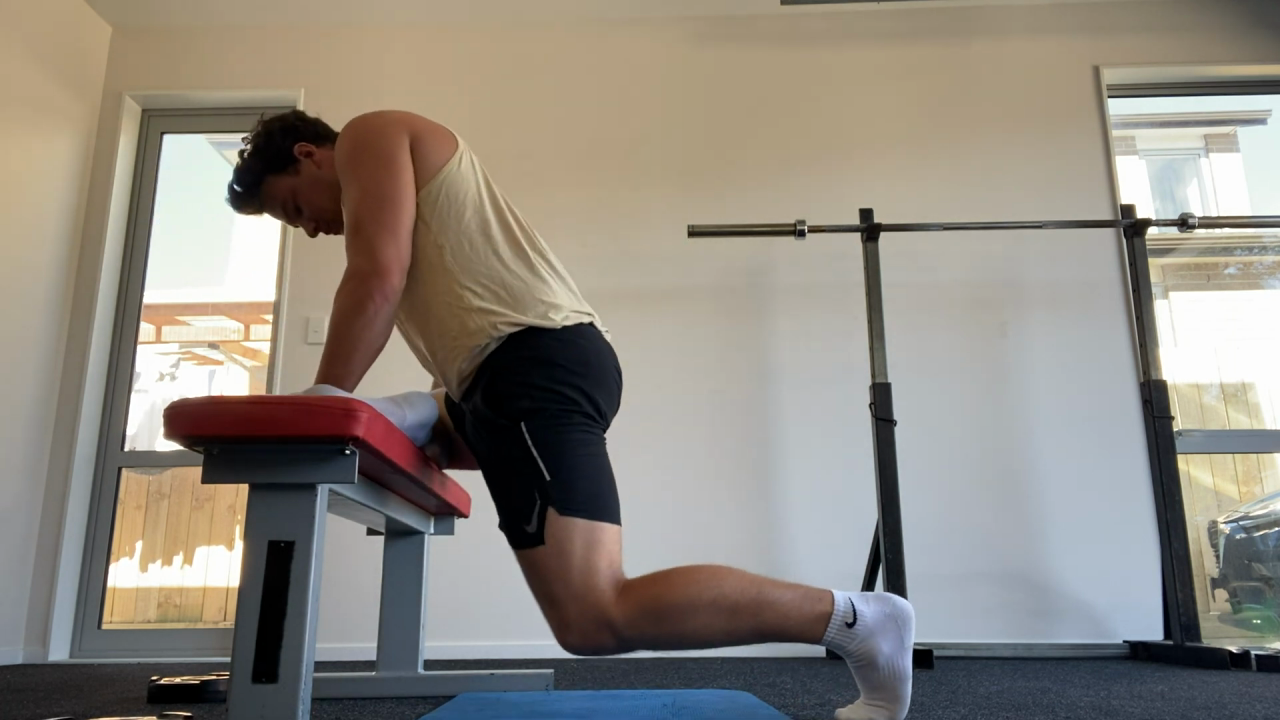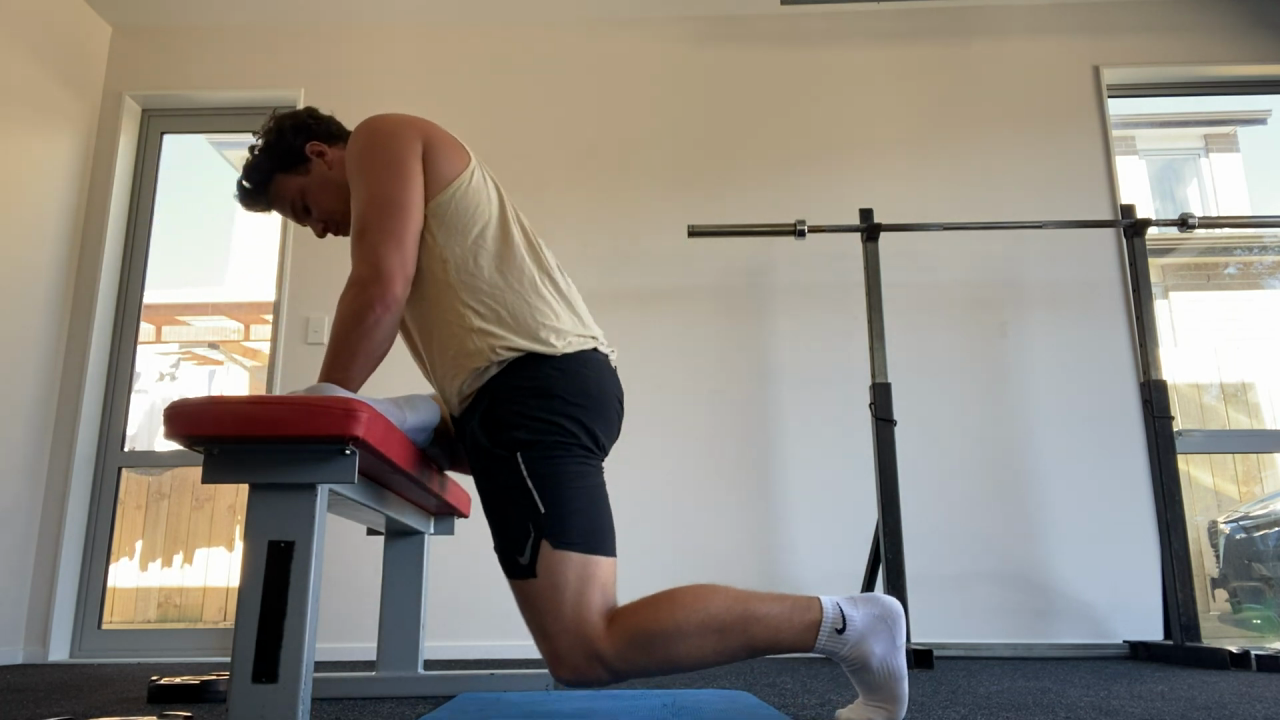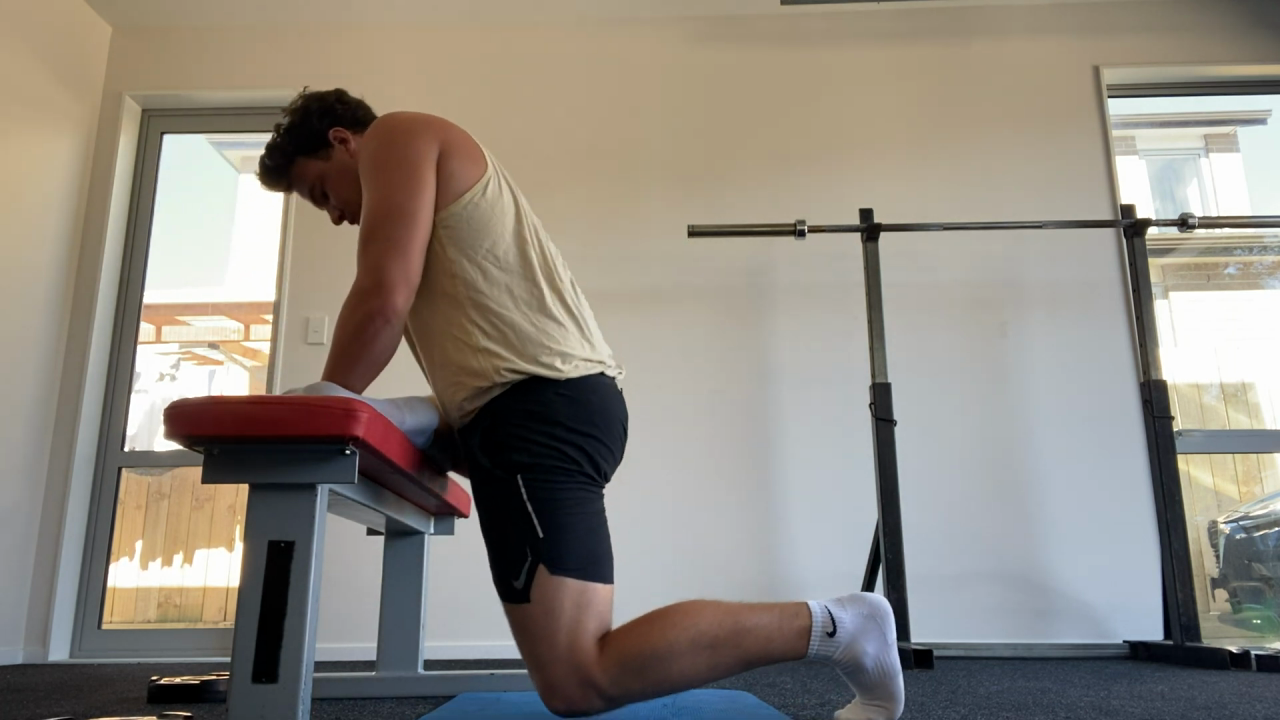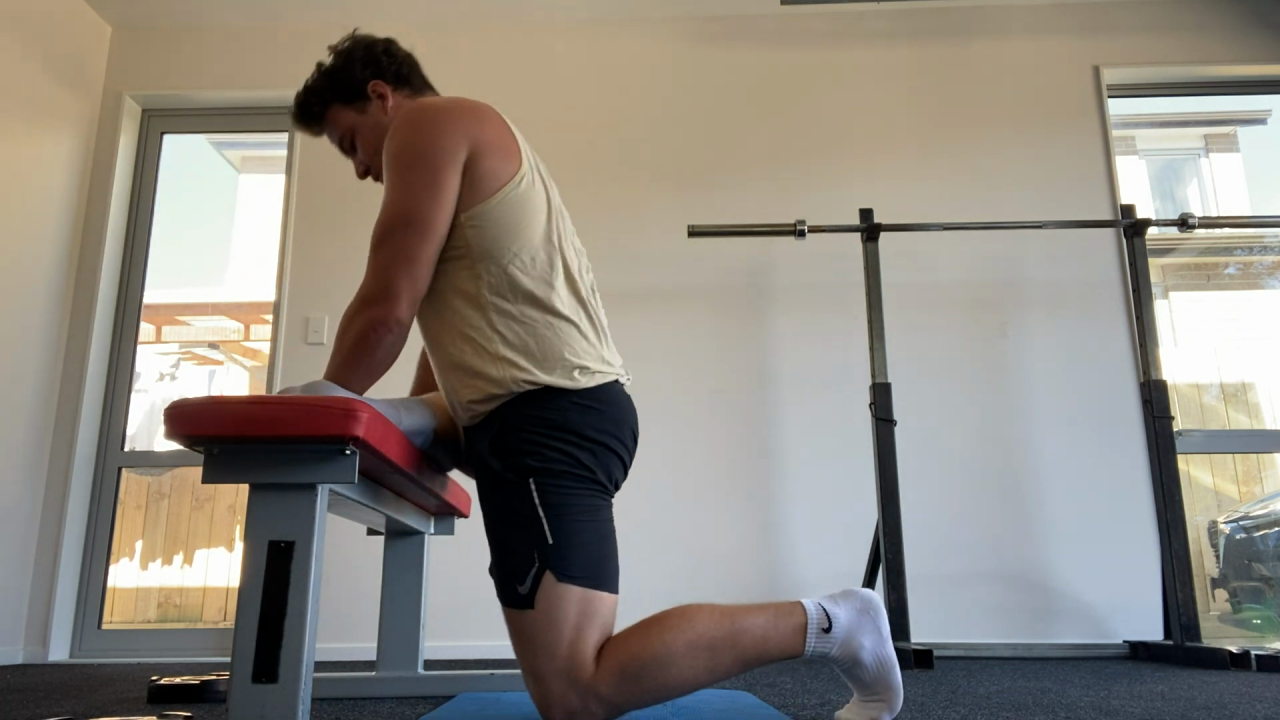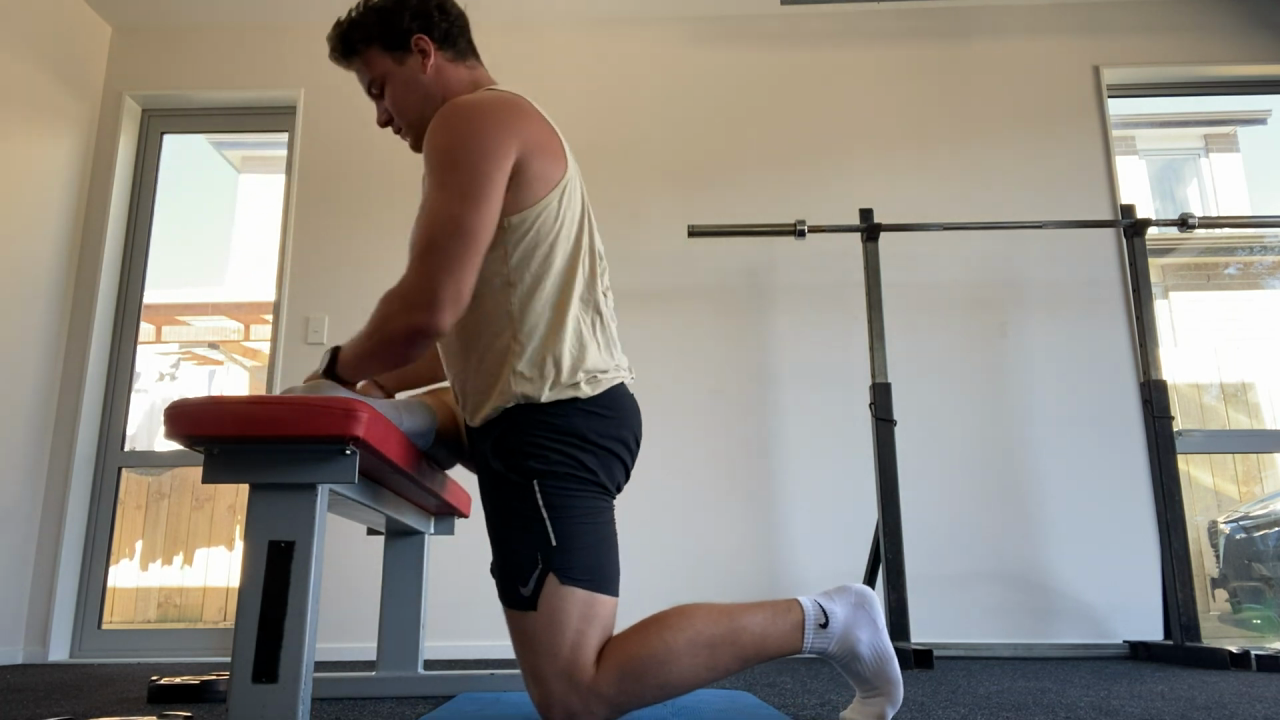
dt=0.2s
person 1, frame 1
left shoulder: (370, 137)
right shoulder: (408, 181)
left elbow: (377, 281)
left wrist: (321, 404)
left hip: (535, 364)
right hip: (524, 368)
left knee: (593, 618)
left ankle: (856, 620)
person 1, frame 2
left shoulder: (384, 139)
right shoulder: (421, 188)
left elbow: (379, 290)
left hip: (537, 387)
right hip: (539, 385)
left knee: (583, 650)
left ankle: (844, 623)
person 1, frame 3
left shoulder: (398, 137)
right shoulder: (444, 176)
left elbow: (381, 302)
left hip: (541, 410)
right hip: (548, 405)
left ankle: (832, 625)
person 1, frame 4
left shoulder: (430, 125)
right shoulder: (476, 145)
left elbow: (389, 304)
left wrist: (325, 402)
right wrist: (380, 421)
left hip: (549, 421)
right hip: (553, 411)
left ankle: (825, 622)
person 1, frame 5
left shoulder: (472, 119)
right shoulder: (502, 127)
left elbow: (431, 309)
left wrist: (339, 374)
right wrist: (378, 377)
left hip: (551, 424)
right hip: (552, 412)
left ankle: (822, 621)
